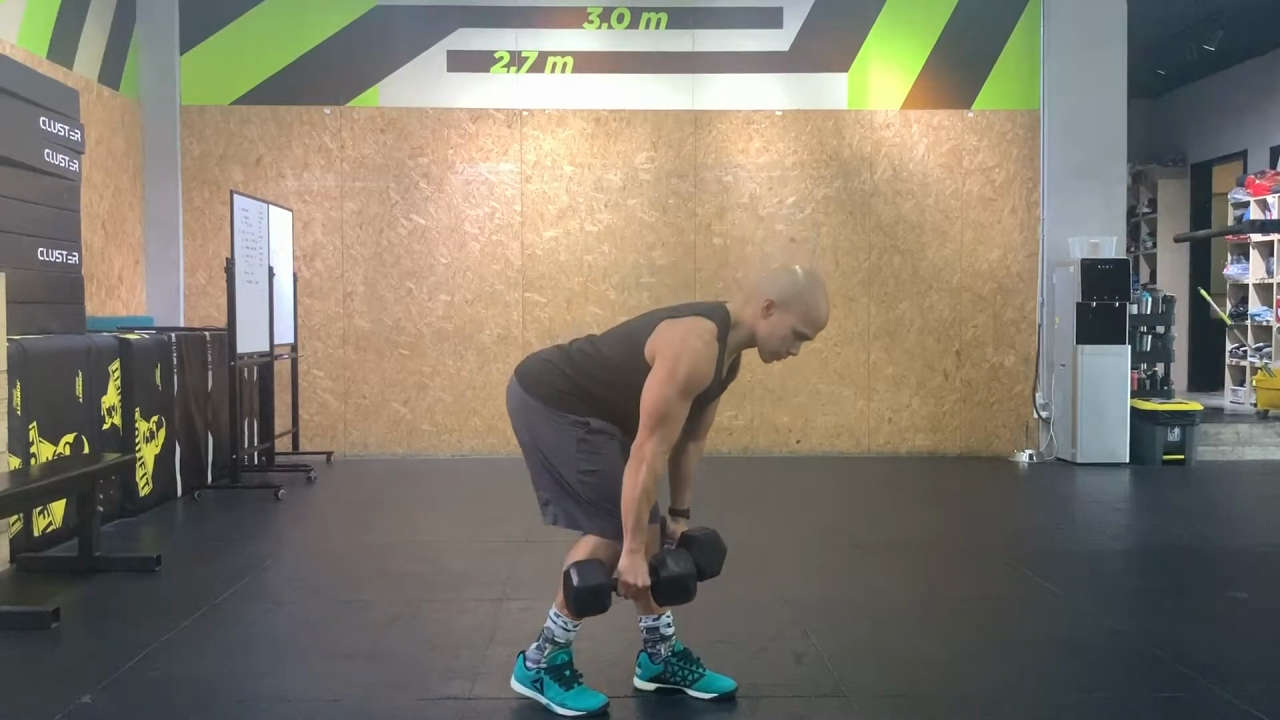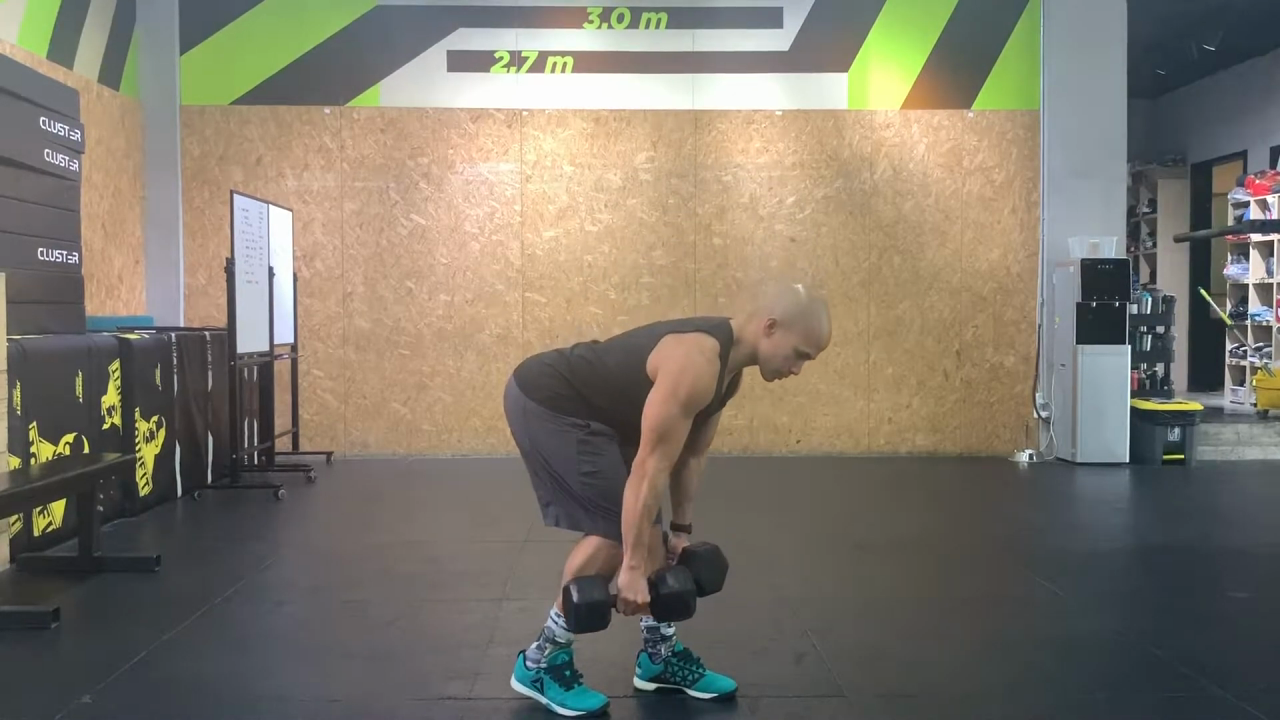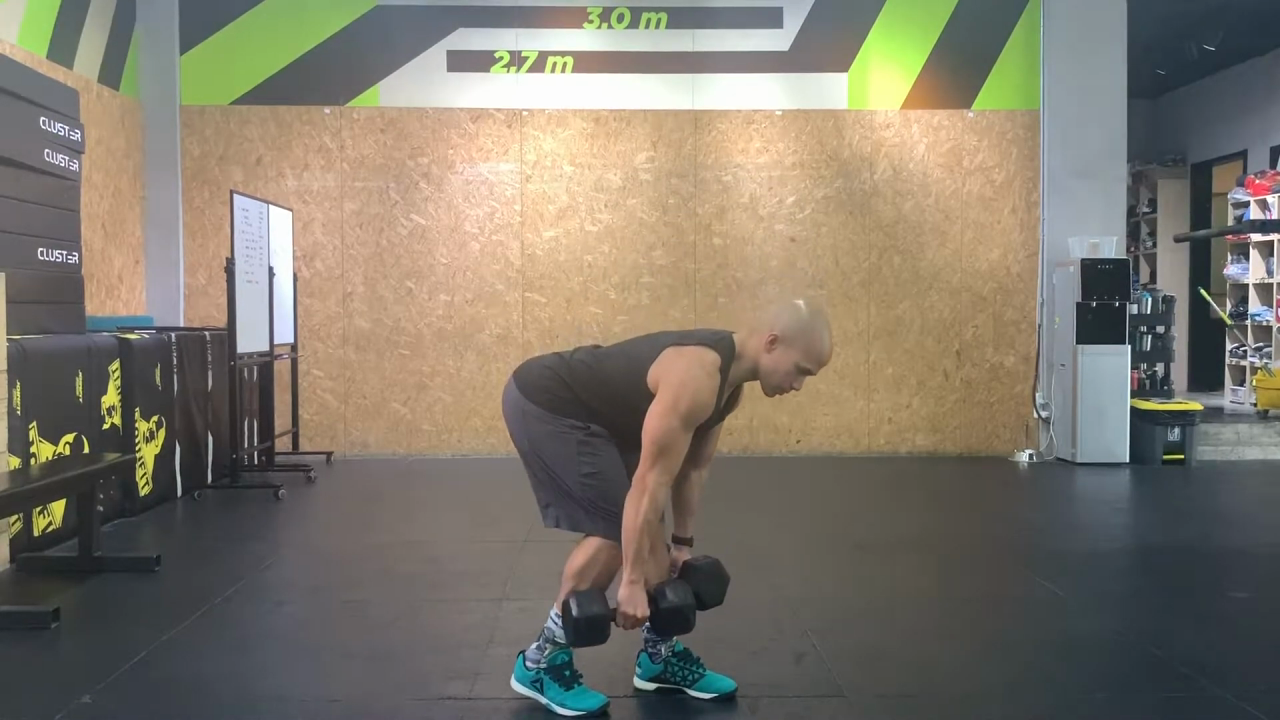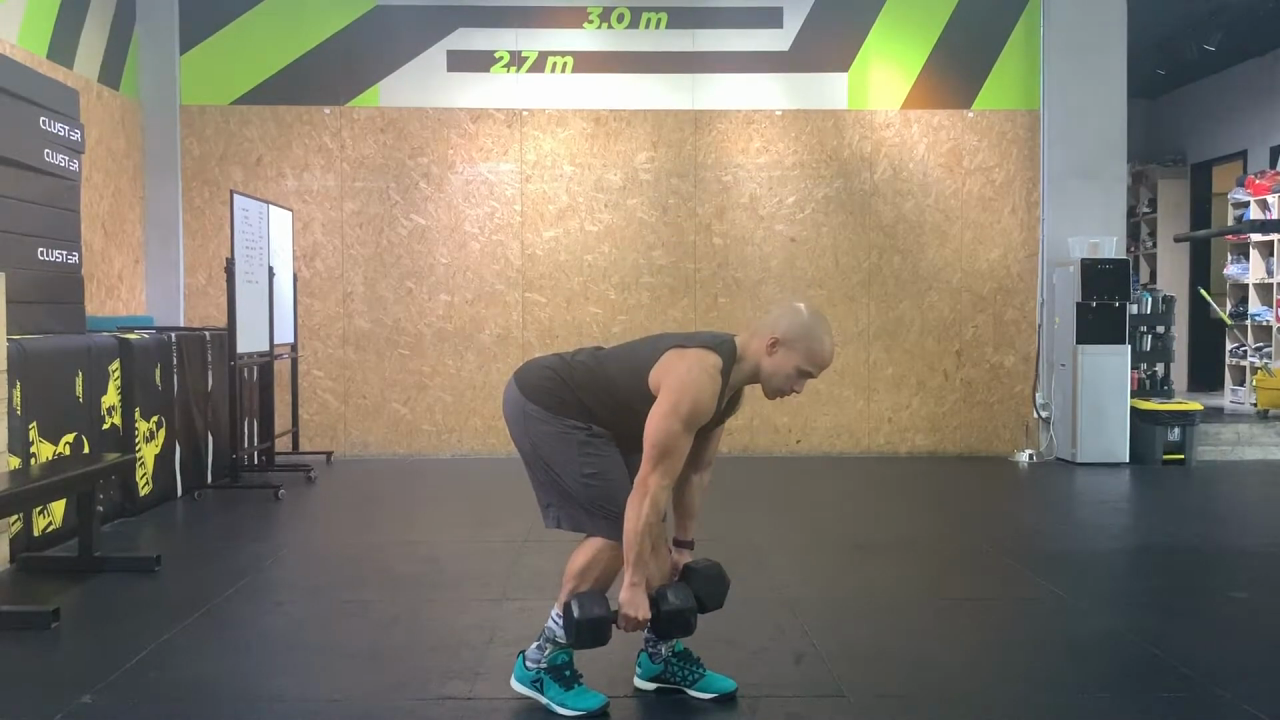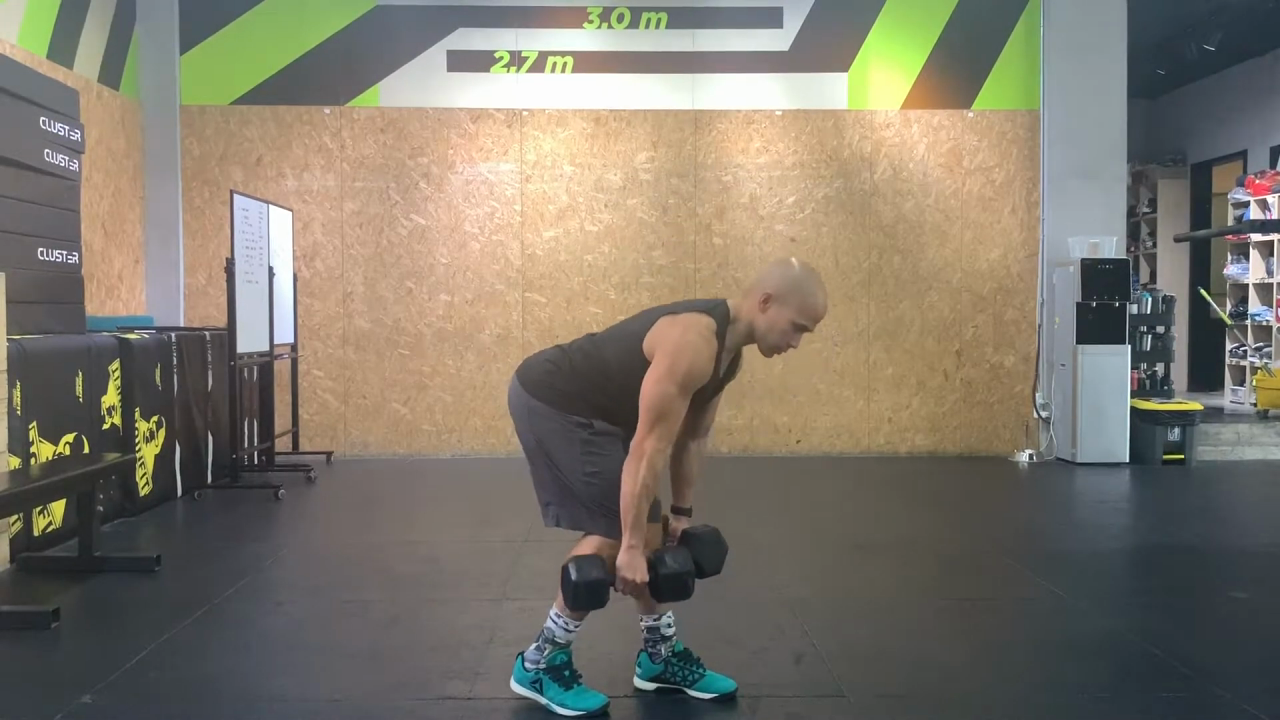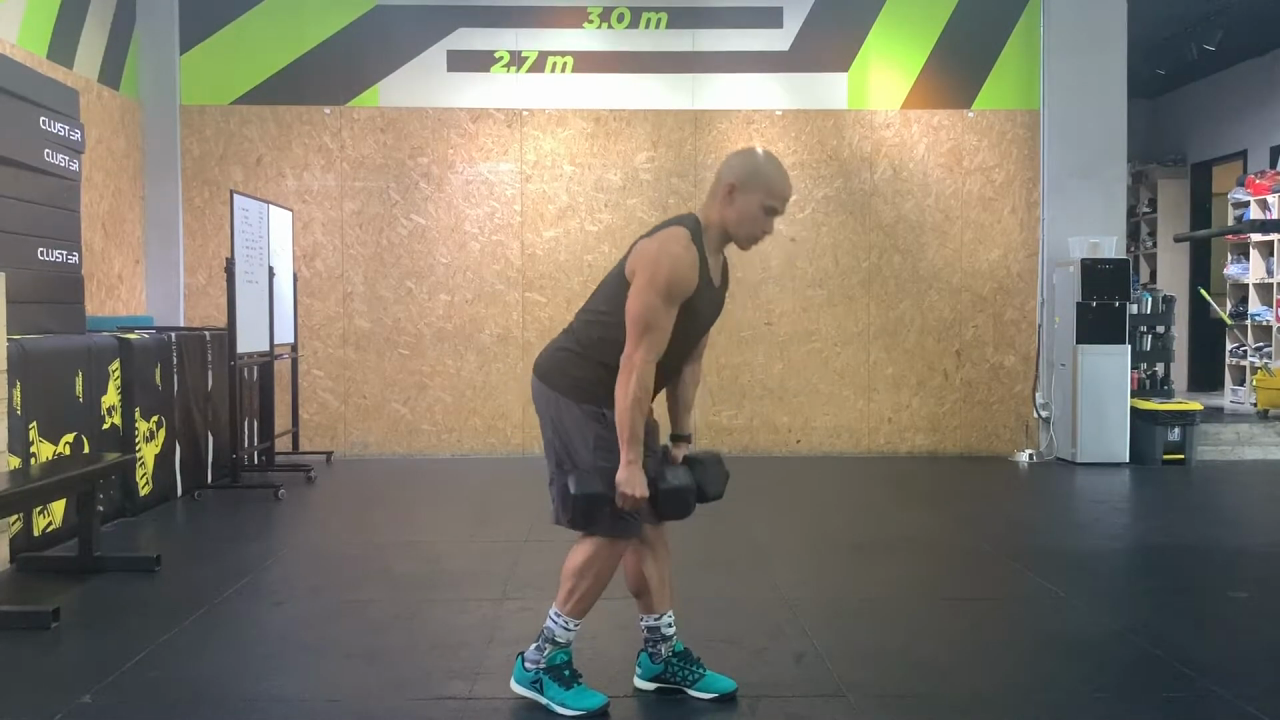
dt=0.3s
person 1, frame 1
left shoulder: (727, 352)
right shoulder: (695, 346)
left elbow: (690, 439)
right elbow: (648, 452)
left wrist: (680, 516)
right wrist: (632, 553)
left hip: (589, 408)
right hip: (548, 400)
left knee: (645, 527)
right knee: (612, 530)
left ankle: (660, 656)
right ankle: (541, 662)
person 1, frame 2
left shoulder: (727, 366)
right shoulder: (697, 363)
left elbow: (691, 454)
right elbow: (651, 468)
left wrist: (681, 530)
right wrist: (632, 569)
left hip: (591, 410)
right hip: (546, 403)
left knee: (643, 526)
right knee: (613, 529)
left ankle: (660, 654)
right ankle: (542, 661)
person 1, frame 3
left shoulder: (727, 378)
right shoulder: (697, 377)
left elbow: (694, 467)
right elbow: (651, 483)
left wrist: (683, 543)
right wrist: (632, 583)
left hip: (588, 412)
right hip: (544, 405)
left knee: (645, 527)
right knee: (614, 530)
left ankle: (661, 654)
right ankle: (543, 661)
person 1, frame 4
left shoulder: (729, 382)
right shoulder: (698, 380)
left elbow: (695, 471)
right elbow: (652, 485)
left wrist: (684, 547)
right wrist: (634, 585)
left hip: (589, 413)
right hip: (544, 405)
left knee: (647, 530)
right knee: (614, 530)
left ankle: (661, 655)
right ankle: (542, 662)
person 1, frame 5
left shoulder: (727, 349)
right shoulder: (693, 343)
left elbow: (691, 437)
right elbow: (649, 449)
left wrist: (682, 514)
right wrist: (631, 548)
left hip: (590, 409)
right hip: (549, 401)
left knee: (647, 525)
right knee: (611, 529)
left ankle: (661, 654)
right ankle: (541, 662)
person 1, frame 6
left shoulder: (714, 261)
right shoulder: (674, 252)
left elbow: (687, 358)
right elbow: (637, 365)
left wrist: (680, 439)
right wrist: (628, 463)
left hip: (614, 395)
right hip: (578, 389)
left knee: (648, 525)
right knee: (611, 530)
left ankle: (662, 656)
right ankle: (541, 664)
